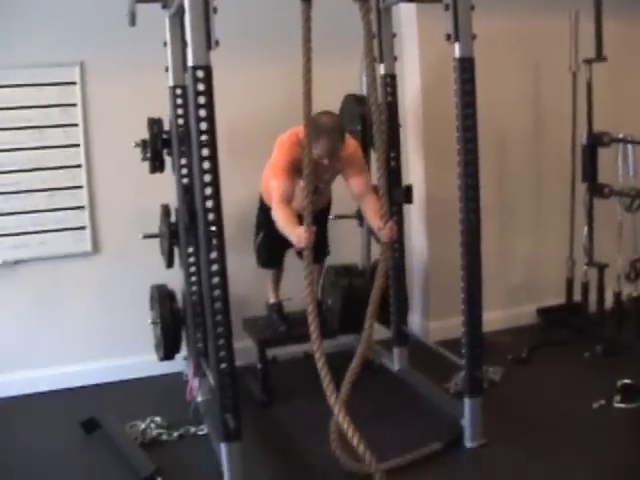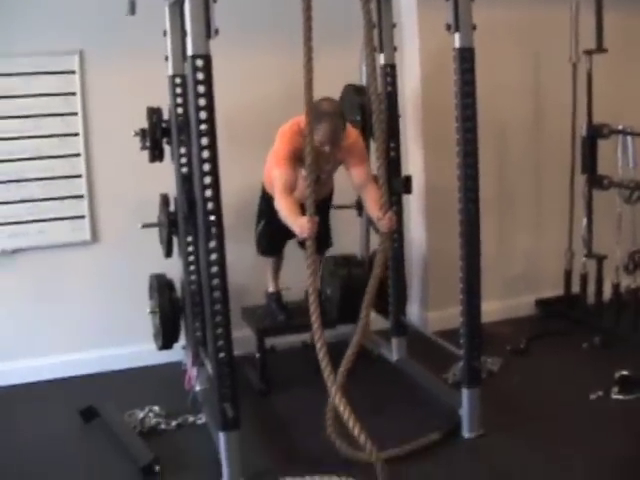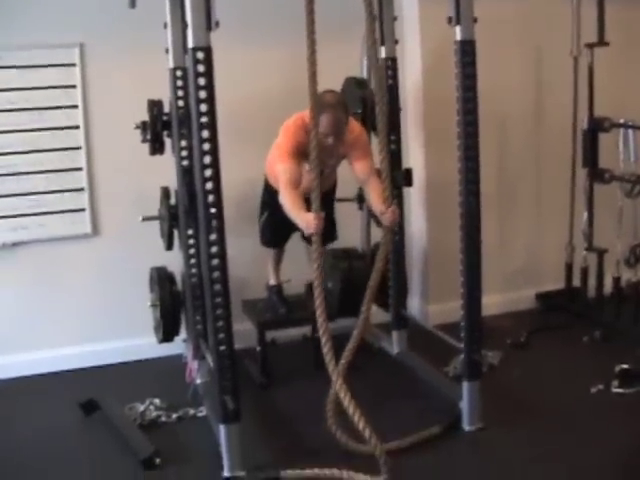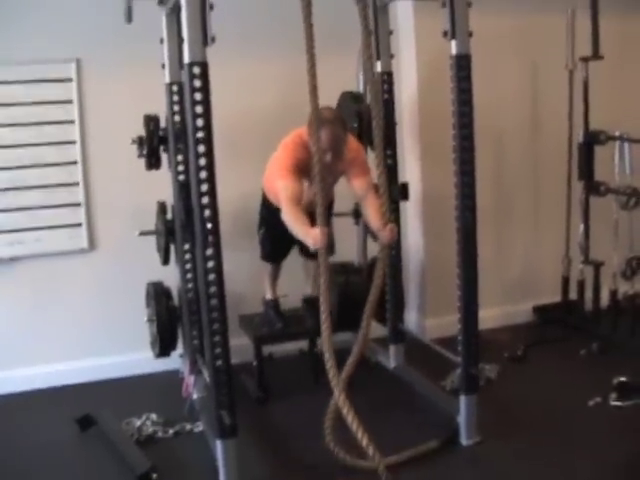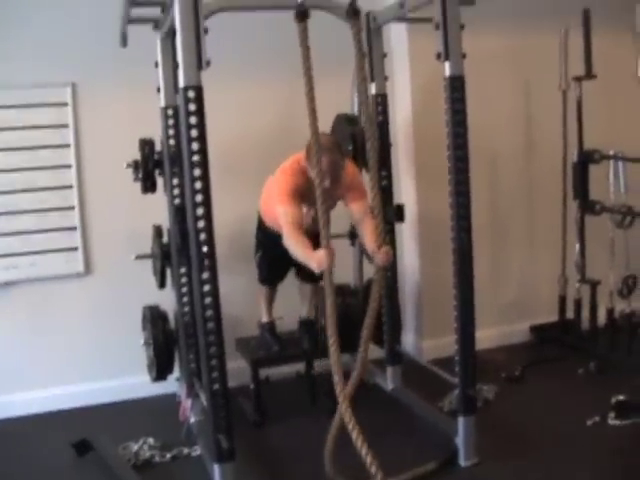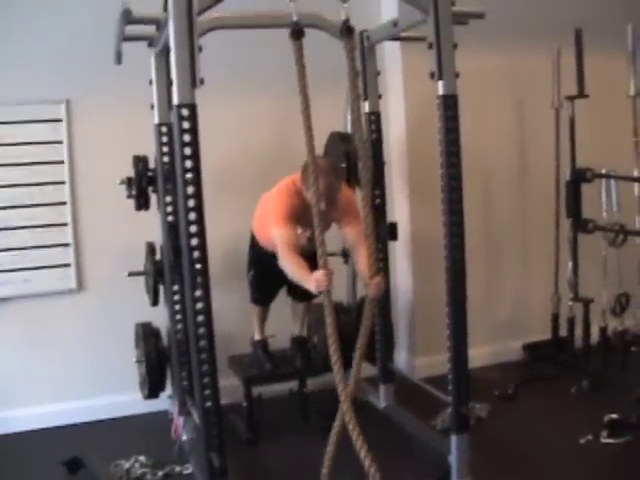
dt=0.1s
person 1, frame 1
left shoulder: (350, 150)
right shoulder: (288, 146)
left elbow: (364, 194)
right elbow: (280, 204)
left wrist: (379, 225)
right wrist: (294, 234)
left hip: (318, 203)
right hip: (277, 202)
left knee: (317, 251)
right knee: (272, 254)
right ankle: (273, 302)
person 1, frame 2
left shoulder: (351, 139)
right shoulder: (290, 136)
left elbow: (364, 184)
right elbow: (283, 193)
left wrist: (378, 215)
right wrist: (296, 223)
left hip: (319, 193)
right hip: (279, 192)
left knee: (319, 242)
right knee: (272, 243)
right ankle: (272, 291)
person 1, frame 3
left shoulder: (355, 133)
right shoulder: (293, 130)
left elbow: (368, 178)
right elbow: (288, 189)
left wrist: (382, 210)
right wrist: (303, 220)
left hip: (323, 186)
right hip: (281, 183)
left knee: (320, 233)
right knee: (275, 235)
right ankle: (273, 284)
person 1, frame 4
left shoulder: (353, 150)
right shoulder: (292, 148)
left elbow: (366, 194)
right elbow: (289, 205)
left wrist: (379, 227)
right wrist: (308, 235)
right hip: (279, 200)
left knee: (318, 249)
right knee: (274, 250)
left ankle: (311, 297)
right ankle: (270, 298)
person 1, frame 5
left shoulder: (350, 175)
right shoulder: (289, 174)
left elbow: (363, 218)
right elbow: (290, 232)
left wrist: (376, 251)
right wrist: (312, 258)
left hip: (315, 222)
right hip: (276, 223)
left knee: (312, 272)
right knee: (270, 273)
left ankle: (307, 319)
right ankle: (266, 322)
person 1, frame 6
left shoulder: (345, 198)
right shoulder: (284, 195)
left elbow: (357, 243)
right elbow: (286, 253)
left wrist: (368, 278)
right wrist: (310, 280)
left hip: (308, 242)
right hip: (269, 241)
left knee: (304, 292)
right knee: (262, 293)
left ankle: (299, 337)
right ankle: (258, 339)
